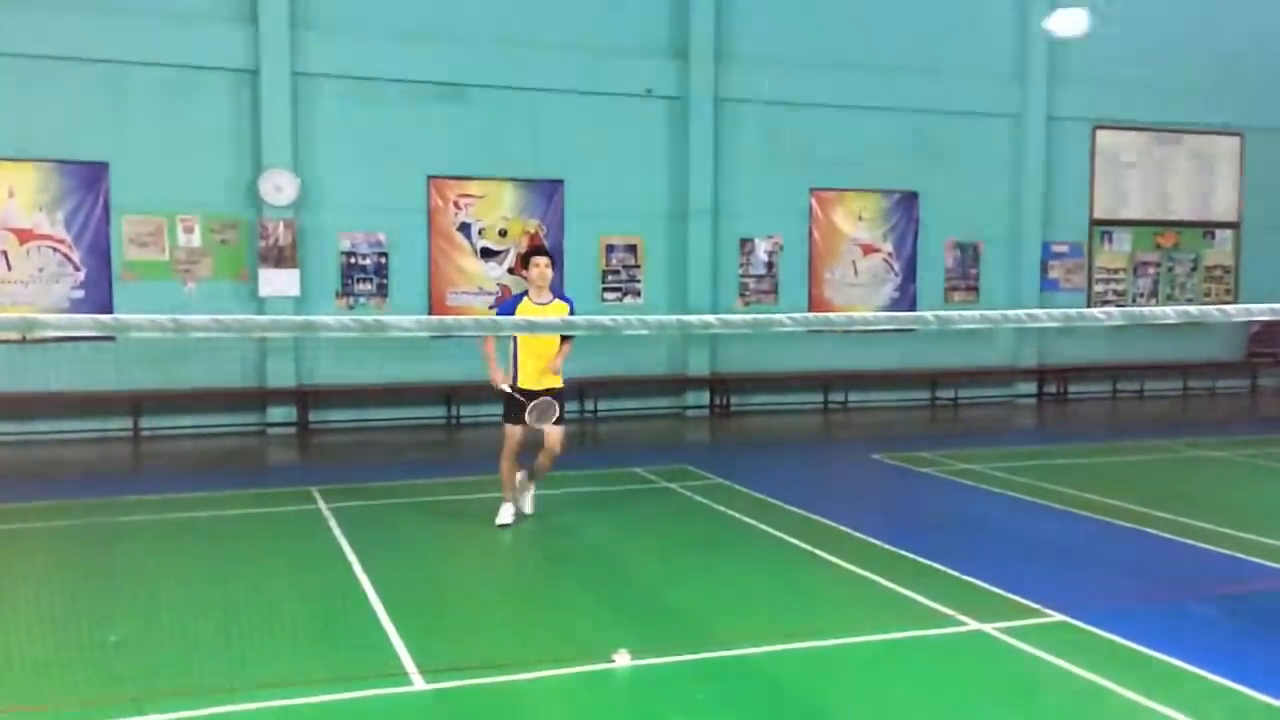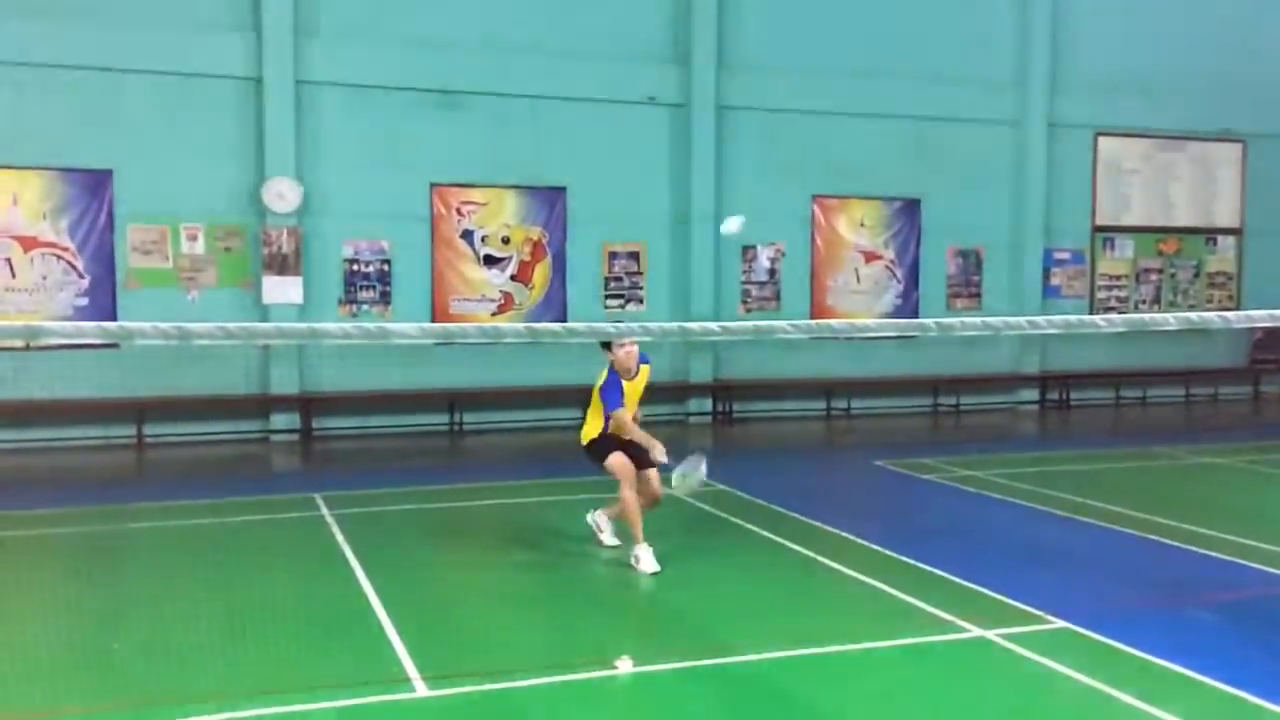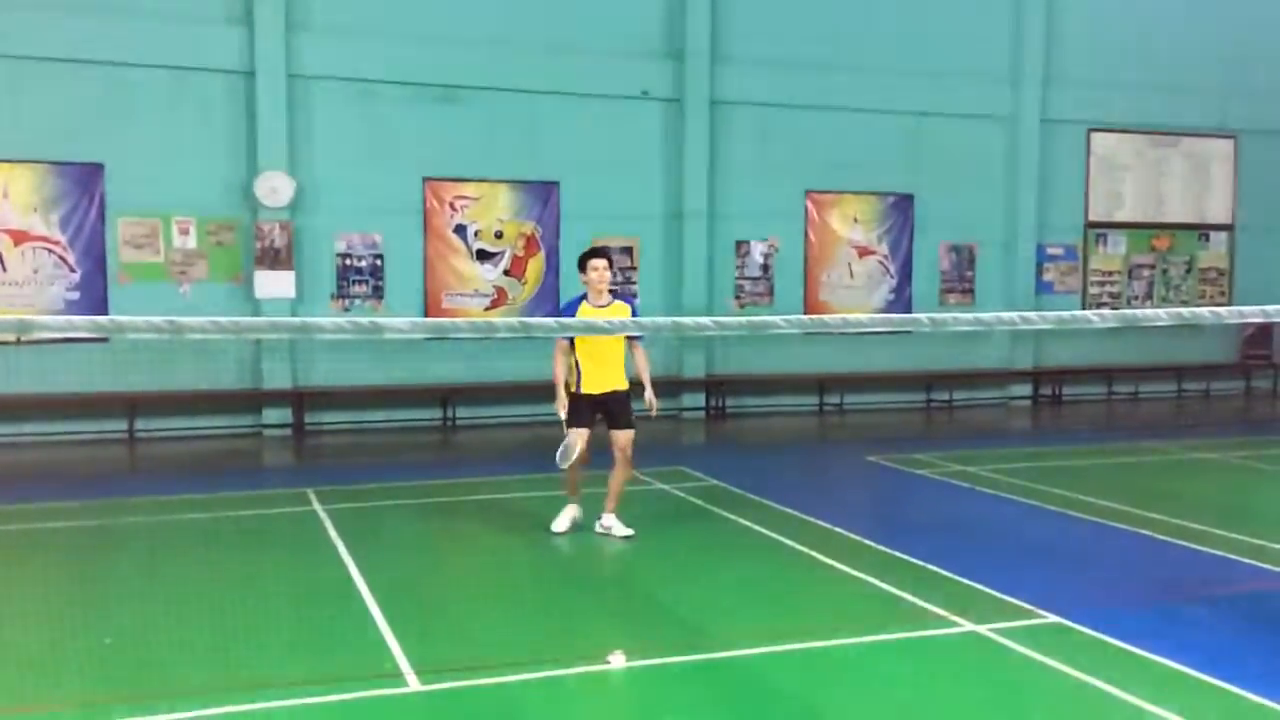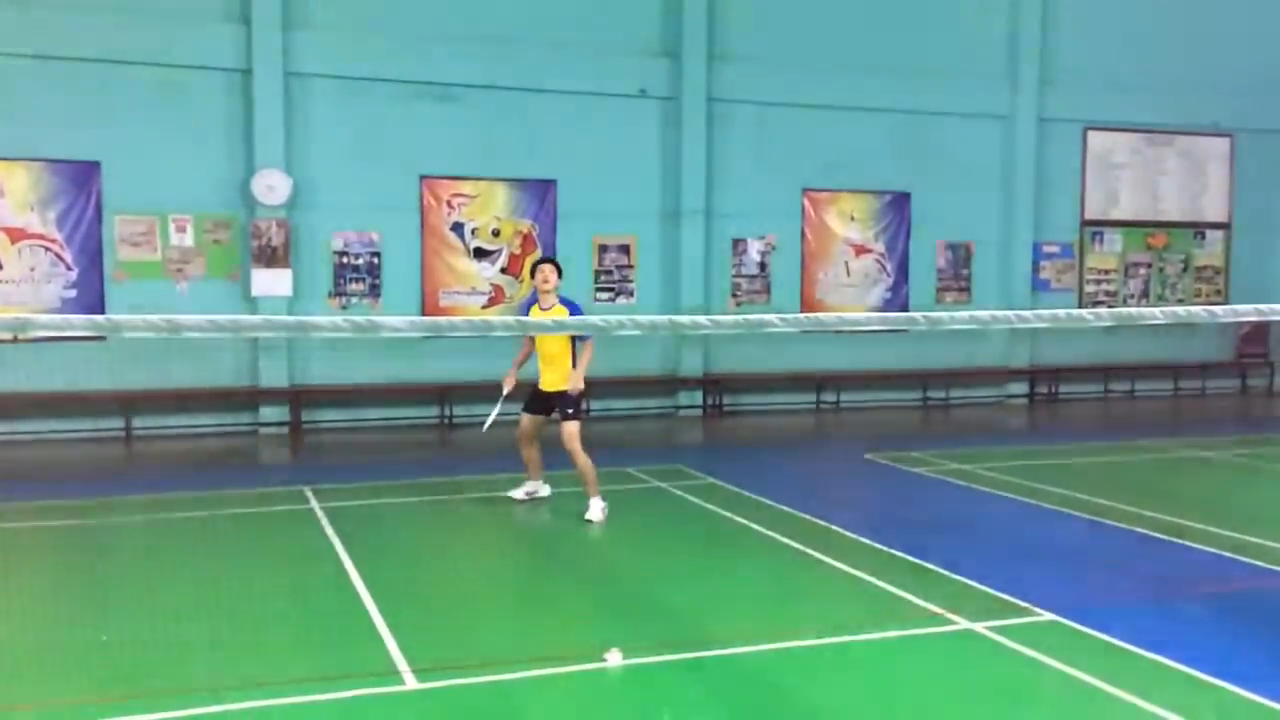
dt=0.7s
person 1, frame 1
left shoulder: (565, 306)
right shoulder: (512, 305)
right elbow: (490, 338)
left wrist: (560, 359)
right wrist: (493, 368)
left hip: (551, 387)
right hip: (519, 386)
left knee: (553, 448)
right knee: (511, 448)
left ankle: (527, 480)
right ankle: (508, 503)
person 1, frame 2
left shoulder: (644, 364)
right shoulder: (609, 385)
right elbow: (625, 424)
right wrist: (651, 443)
left hip: (627, 436)
right hip: (599, 437)
left knee: (654, 492)
right knee: (627, 476)
left ankle: (602, 517)
right ankle: (640, 549)
person 1, frame 3
left shoulder: (627, 307)
right shoulder: (572, 310)
left elbow: (637, 348)
right elbow: (561, 353)
left wrist: (648, 386)
right wrist: (561, 393)
left hip: (616, 390)
right hip: (582, 391)
left knee: (624, 453)
right knee: (575, 452)
left ankle: (608, 516)
right ankle: (572, 507)
person 1, frame 4
left shoulder: (571, 310)
right shoulder: (530, 309)
left elbow: (587, 346)
left wrist: (578, 374)
right wrist: (513, 371)
left hip: (566, 387)
right hip: (543, 386)
left knee: (572, 445)
right knee: (524, 434)
left ankle: (596, 501)
right ankle: (536, 483)
